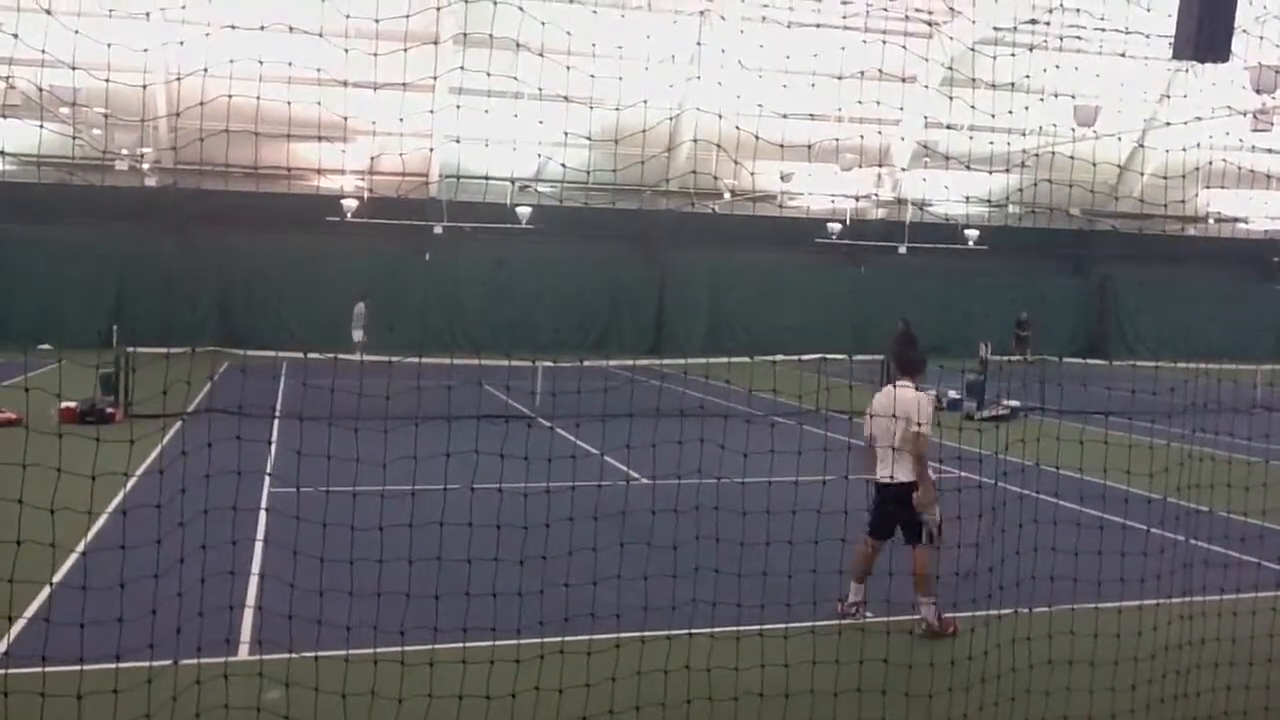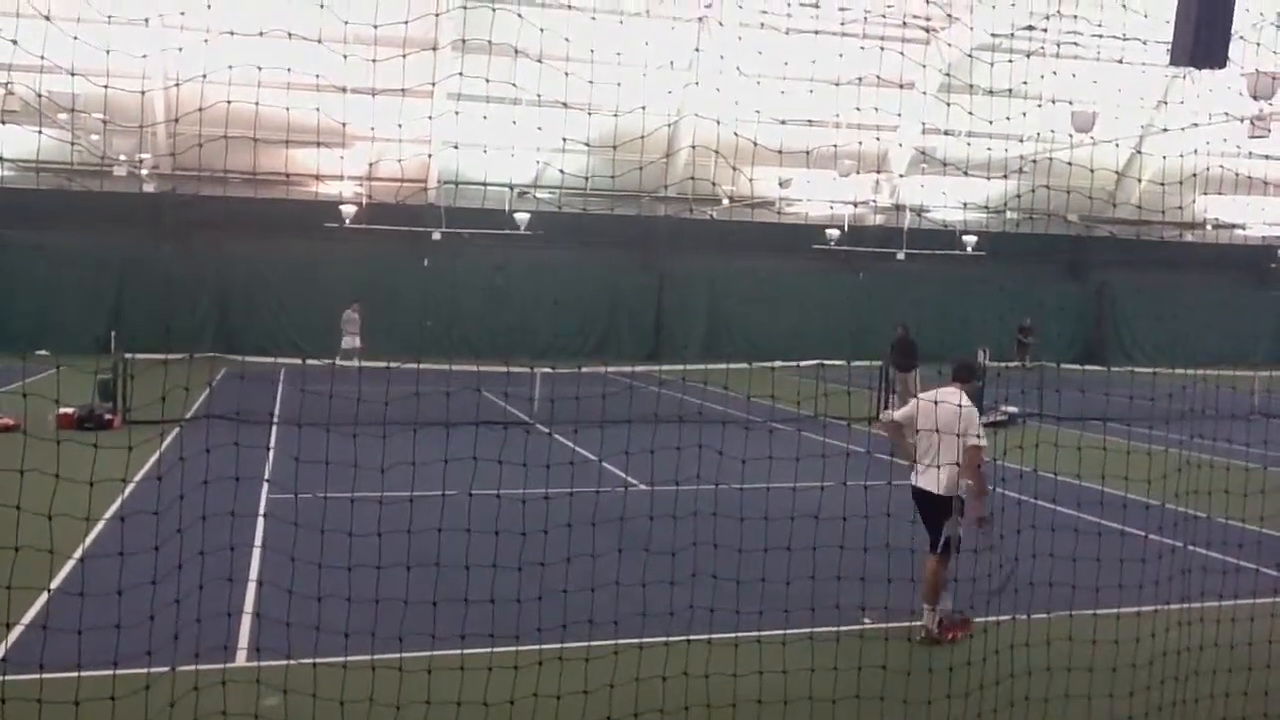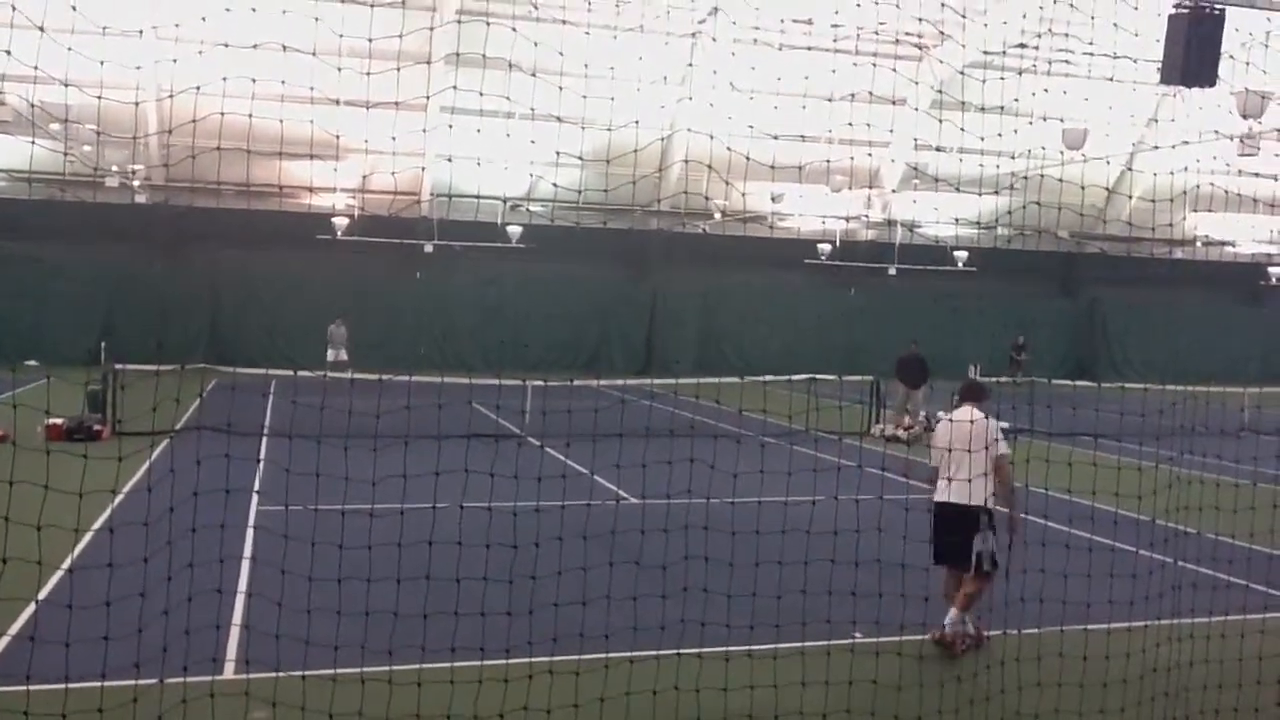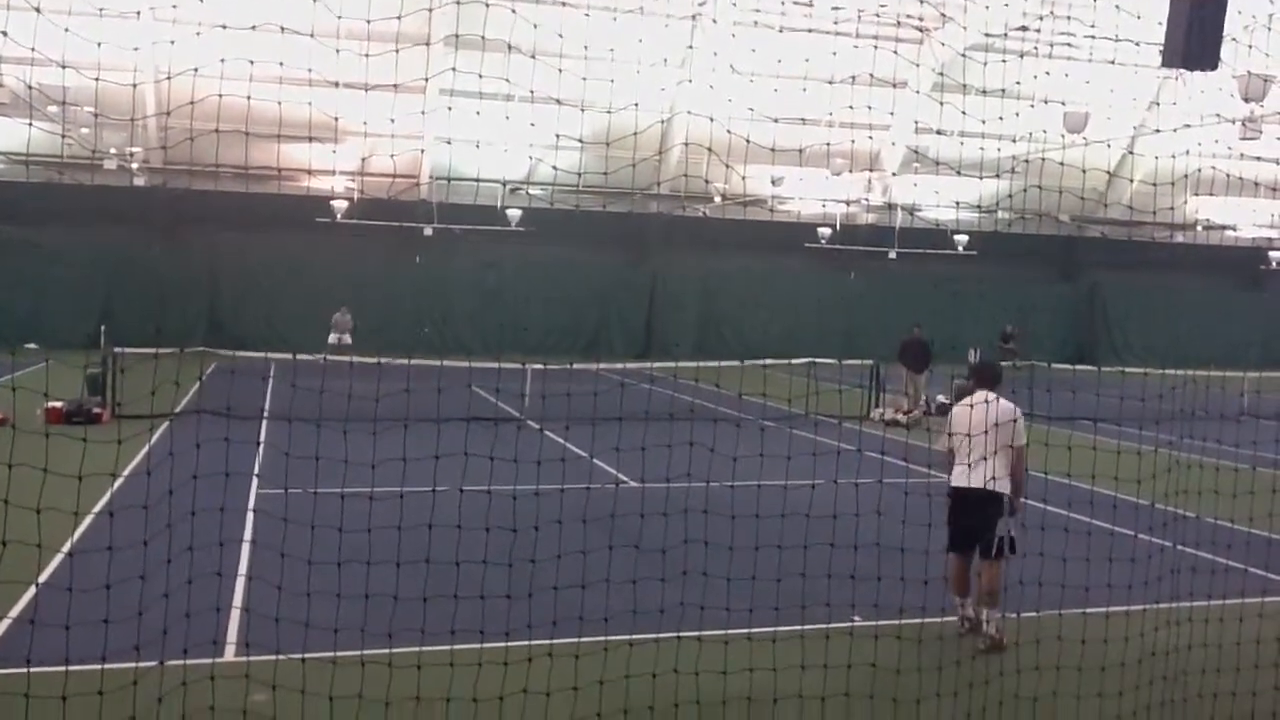
dt=0.5s
person 1, frame 1
left shoulder: (880, 397)
right shoulder: (920, 399)
left elbow: (870, 443)
right elbow: (918, 447)
right wrist: (924, 486)
left hip: (884, 481)
right hip: (910, 483)
left knee: (872, 542)
right knee: (923, 547)
left ankle: (853, 602)
right ankle: (929, 616)
person 1, frame 2
left shoulder: (924, 399)
right shoulder: (968, 410)
left elbow: (889, 422)
right elbow: (974, 460)
left wrist: (910, 445)
right wrist: (980, 500)
left hip: (920, 485)
right hip: (947, 491)
left knee: (939, 551)
right knee: (938, 555)
left ankle: (938, 616)
right ankle: (929, 626)
person 1, frame 3
left shoulder: (941, 425)
right shoulder: (988, 423)
right elbow: (1003, 472)
right wrist: (1012, 510)
left hip: (943, 504)
right hip: (975, 506)
left knee: (955, 570)
right knee: (981, 573)
left ankle: (966, 630)
right ankle: (948, 628)
person 1, frame 4
left shoulder: (957, 410)
right shoulder: (1011, 411)
right elbow: (1018, 460)
right wrist: (1017, 497)
left hip: (959, 489)
right hip: (994, 492)
left knee: (959, 555)
right knee: (991, 562)
left ankle: (966, 615)
right ankle: (990, 629)
